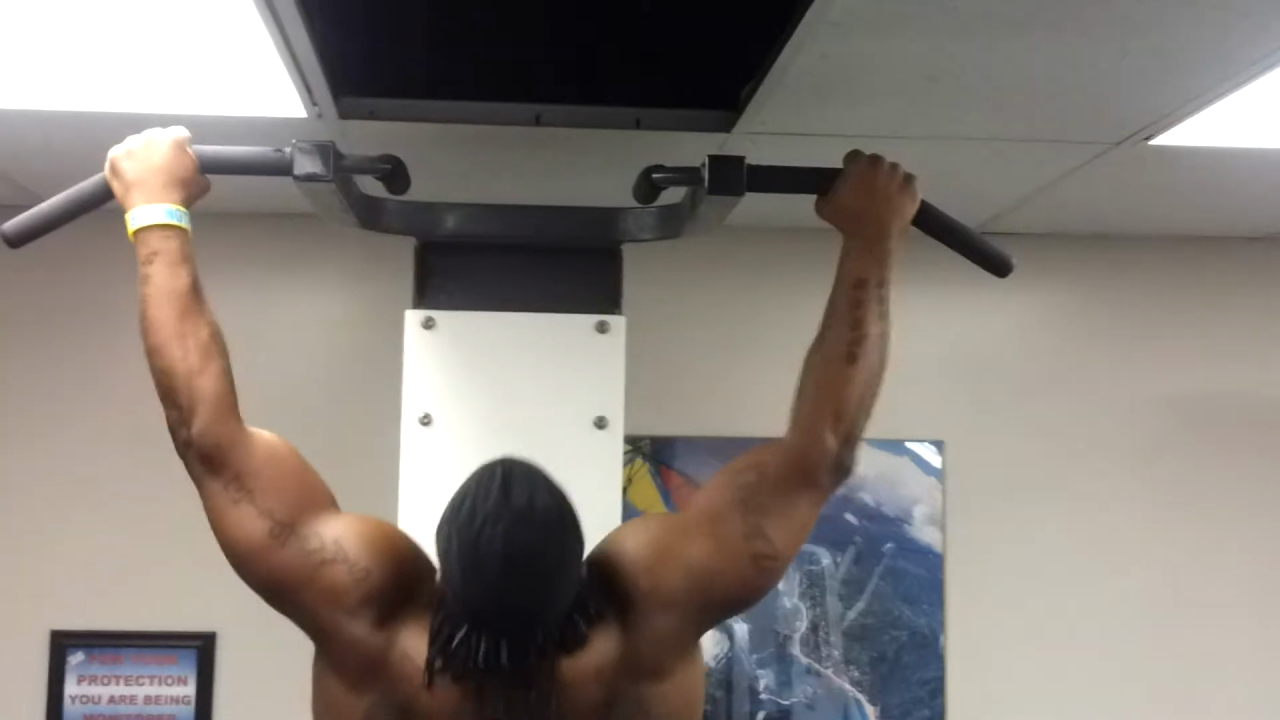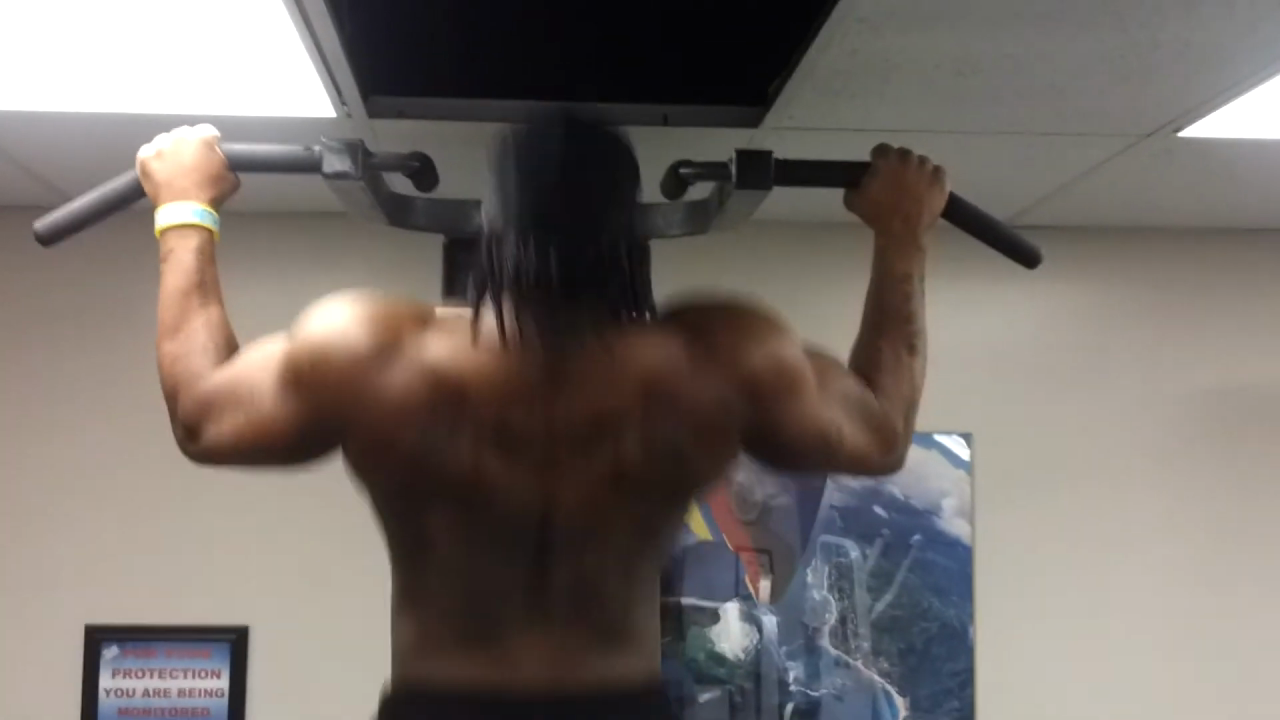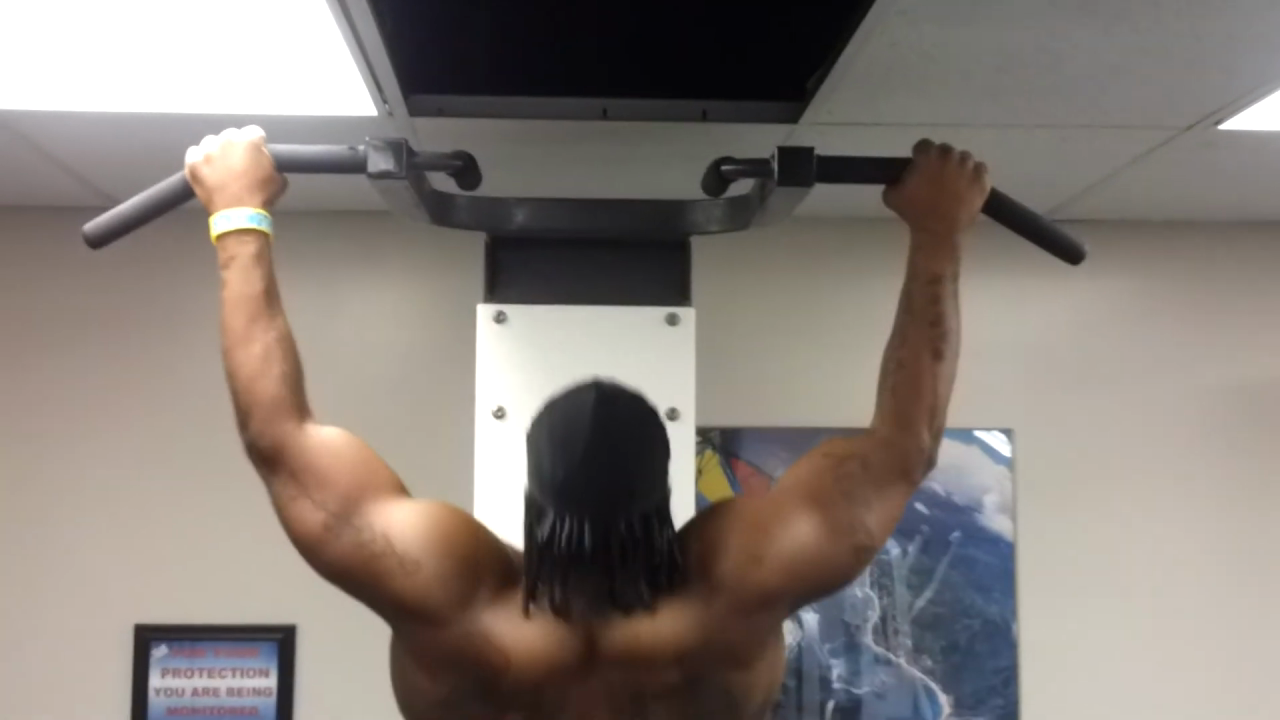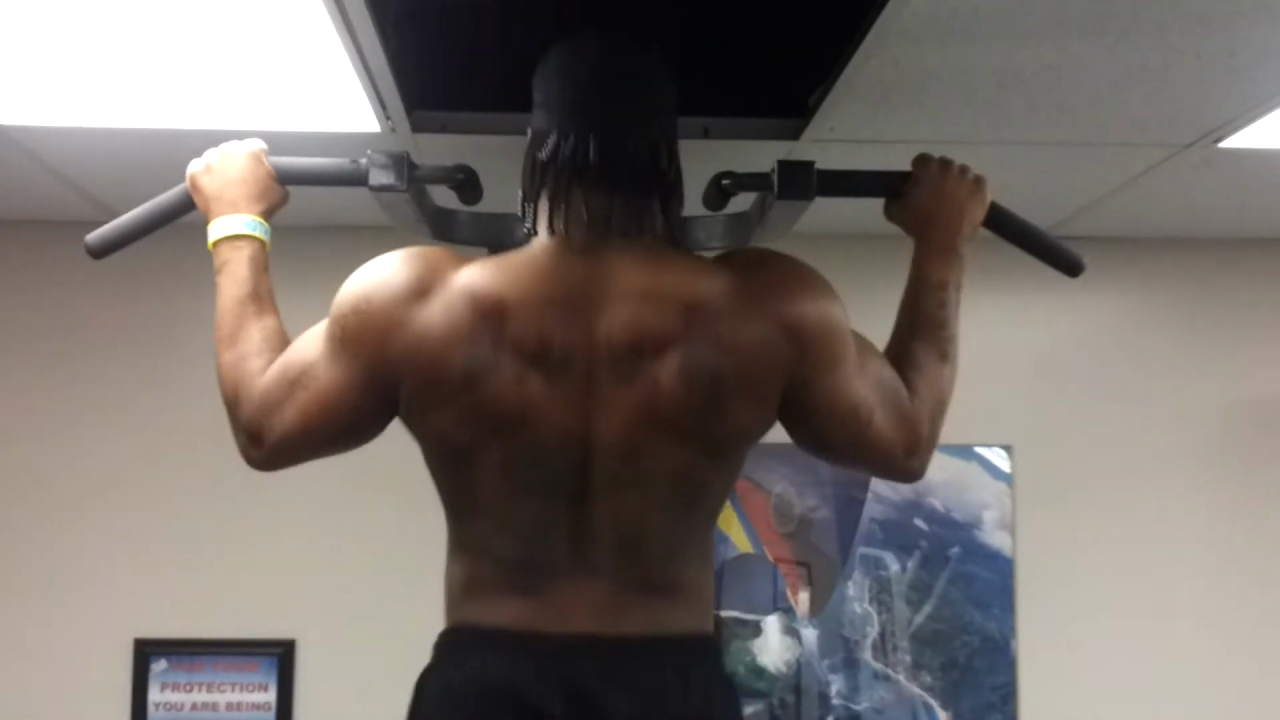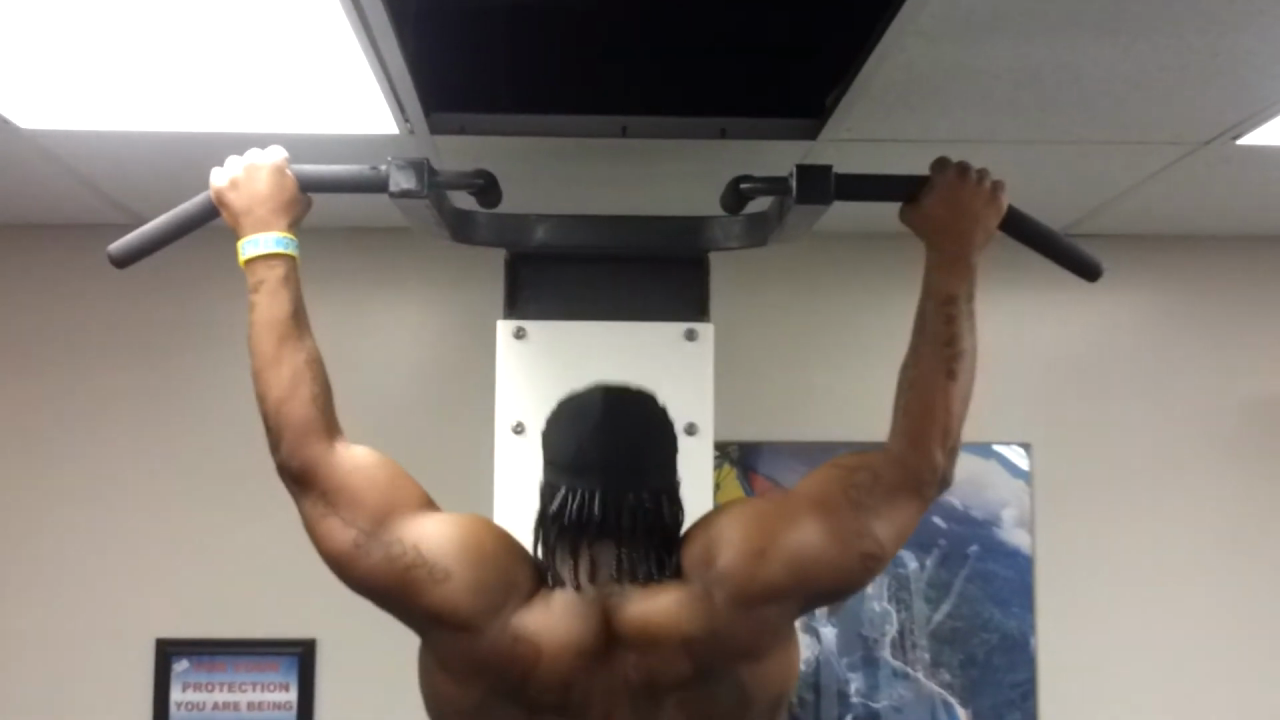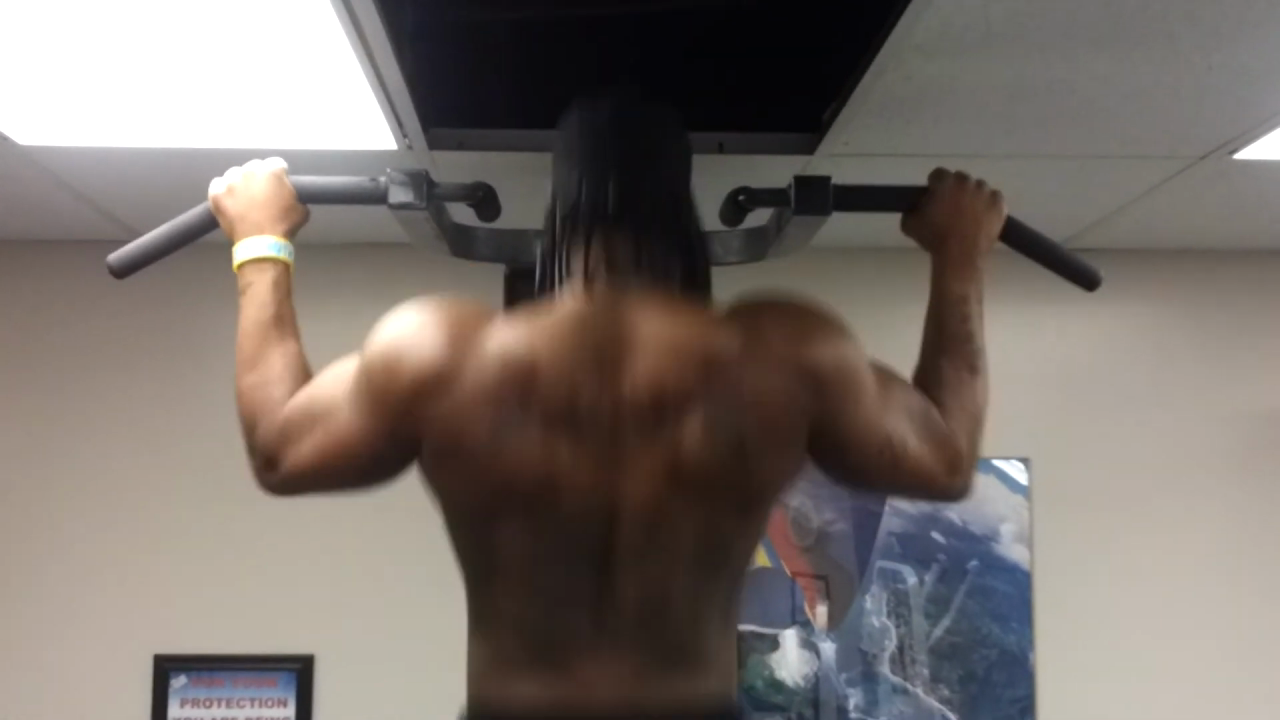
dt=0.7s
person 1, frame 1
left shoulder: (368, 628)
right shoulder: (650, 633)
left elbow: (206, 432)
right elbow: (821, 448)
left wrist: (156, 214)
right wrist: (868, 242)
person 1, frame 2
left shoulder: (372, 354)
right shoulder: (720, 360)
left elbow: (199, 414)
right elbow: (881, 434)
left wrist: (184, 210)
right wrist: (901, 237)
person 1, frame 3
left shoulder: (448, 605)
right shoulder: (731, 606)
left elbow: (276, 433)
right elbow: (904, 445)
left wrist: (240, 218)
right wrist: (935, 235)
person 1, frame 4
left shoulder: (411, 297)
right shoulder: (765, 305)
left elbow: (258, 424)
right elbow: (909, 439)
left wrist: (238, 223)
right wrist: (938, 245)
person 1, frame 5
left shoulder: (476, 610)
right shoulder: (738, 602)
left elbow: (305, 452)
right elbow: (920, 461)
left wrist: (268, 240)
right wrist: (951, 253)
person 1, frame 6
left shoulder: (441, 356)
right shoulder: (782, 357)
left elbow: (275, 446)
right elbow: (947, 457)
left wrist: (262, 244)
right wrist: (959, 254)
